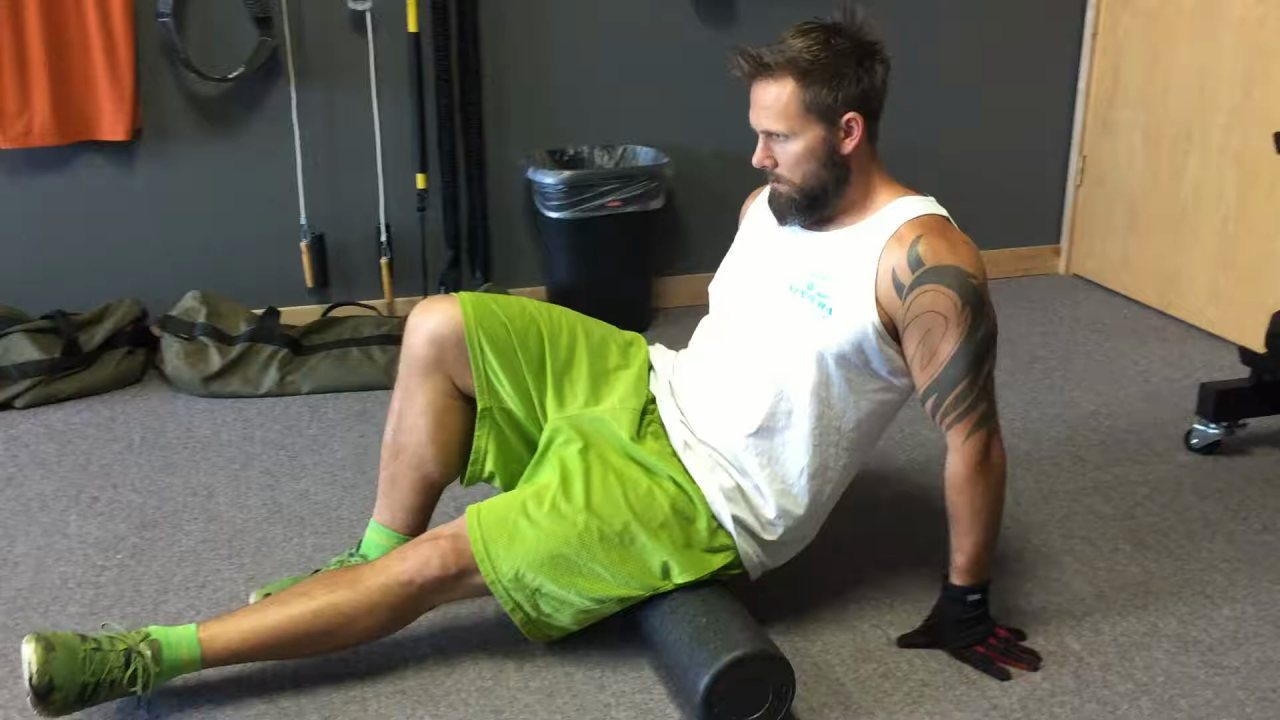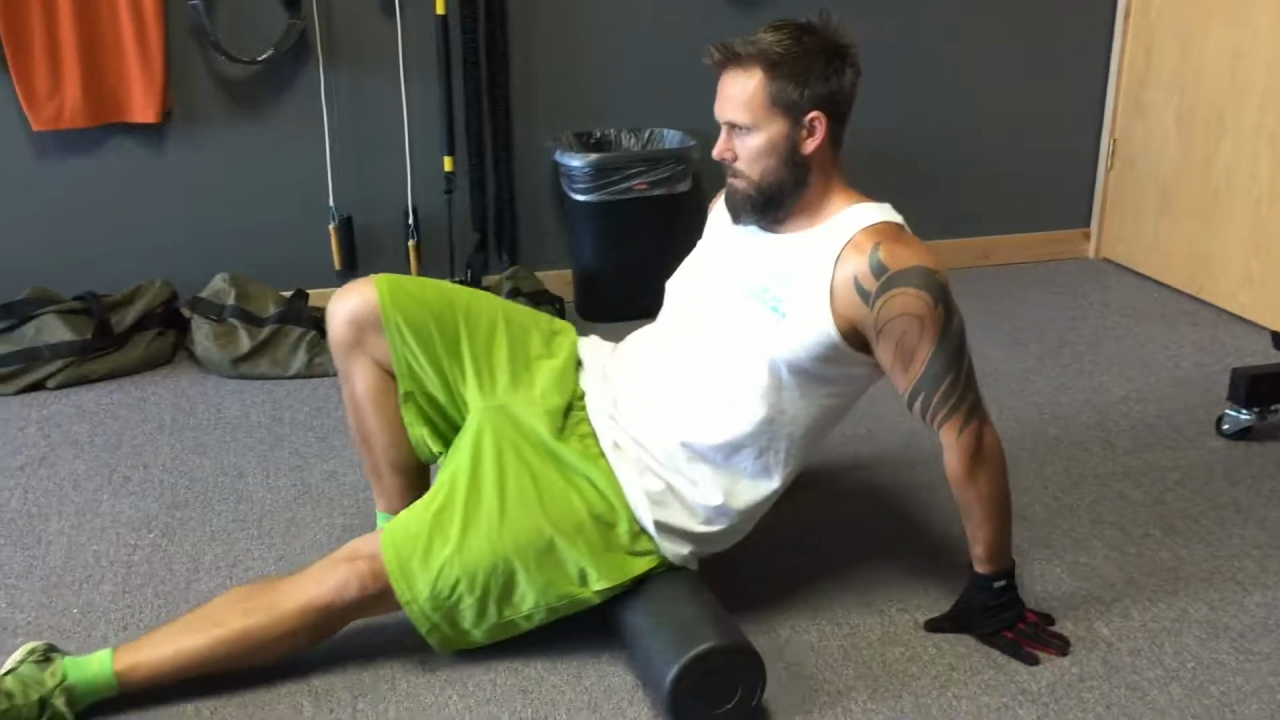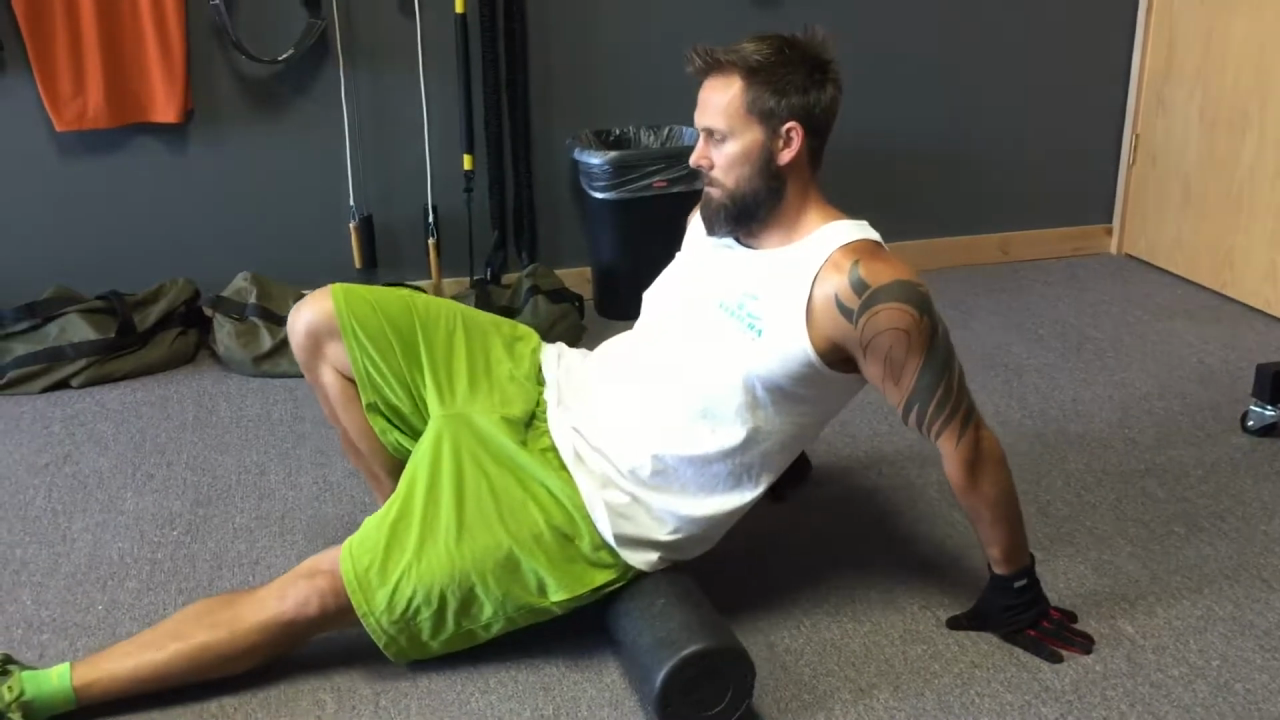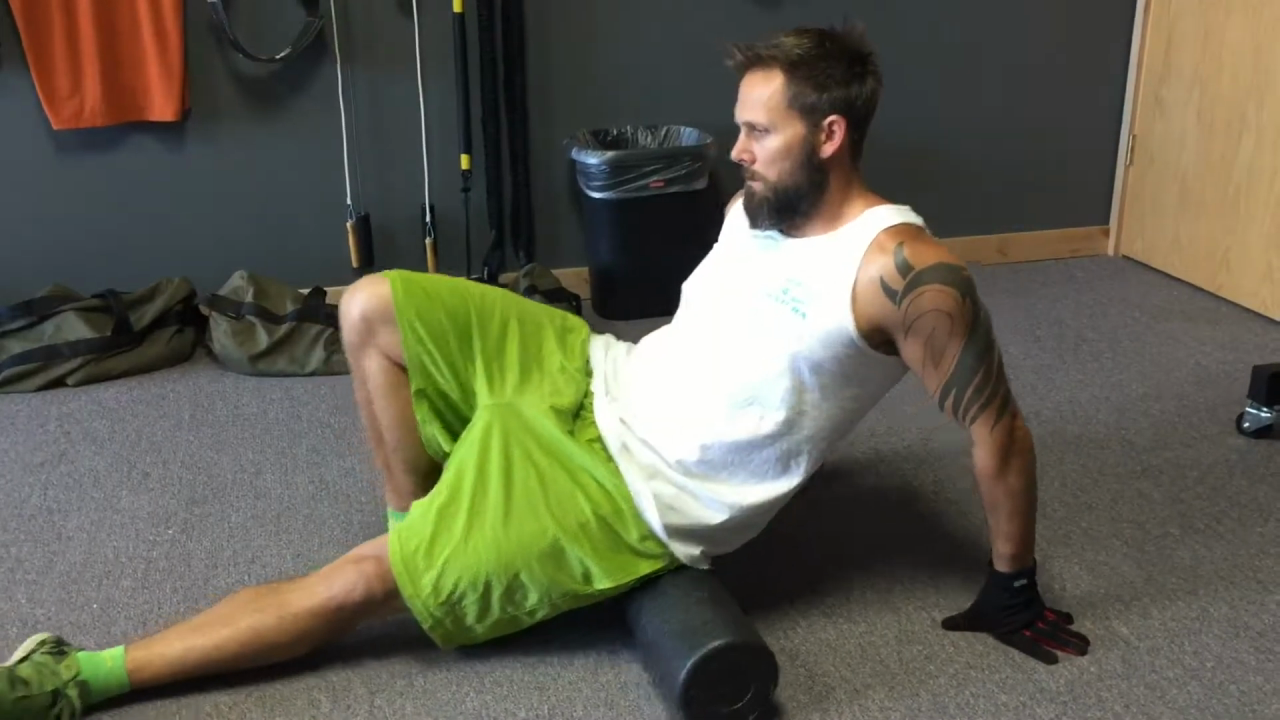
dt=0.4s
person 1, frame 1
left shoulder: (923, 260)
right shoulder: (774, 204)
left elbow: (972, 438)
left wrist: (965, 605)
left hip: (696, 501)
right hip: (647, 394)
left knee: (437, 567)
right knee: (442, 330)
right ankle: (376, 554)
person 1, frame 2
left shoulder: (878, 267)
right shoulder: (742, 201)
left elbow: (966, 432)
left wrist: (993, 591)
left hip: (623, 494)
right hip: (583, 385)
left knee: (348, 582)
right knee: (362, 313)
right ankle: (412, 533)
person 1, frame 3
left shoulder: (856, 286)
right shoulder: (722, 213)
left elbow: (962, 440)
left wrist: (1013, 589)
left hip: (589, 502)
right hip: (551, 390)
left knee: (315, 592)
right knee: (322, 322)
right ankle: (411, 532)
person 1, frame 4
left shoulder: (898, 266)
right shoulder: (759, 205)
left elbow: (995, 428)
left wrist: (1012, 589)
left hip: (634, 492)
right hip: (596, 378)
left knee: (363, 580)
right knee: (375, 307)
right ankle: (415, 528)
